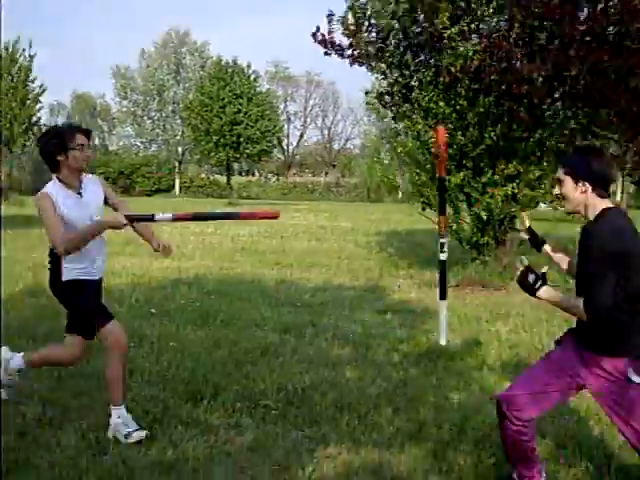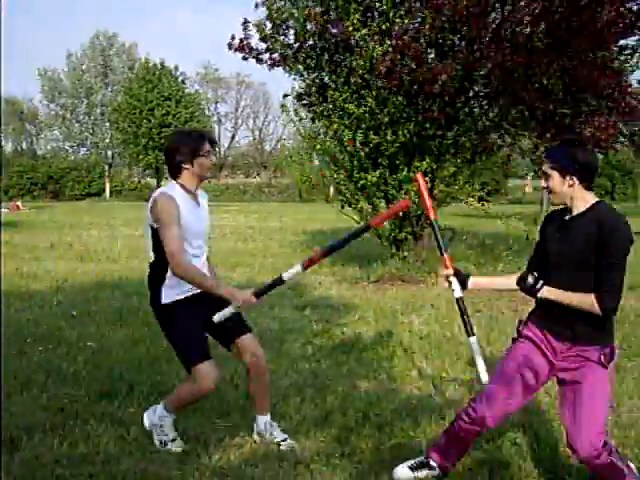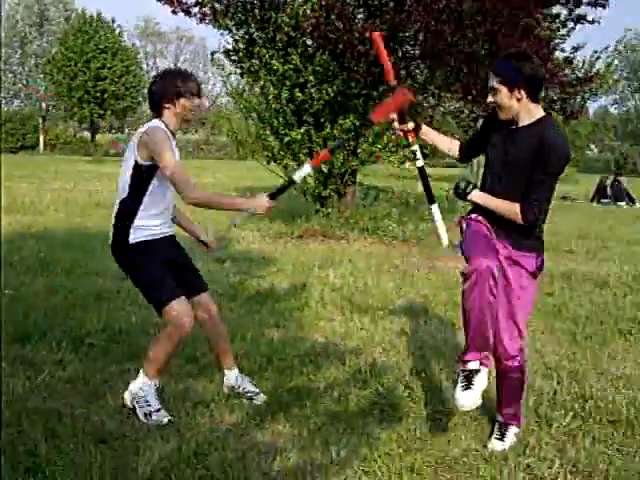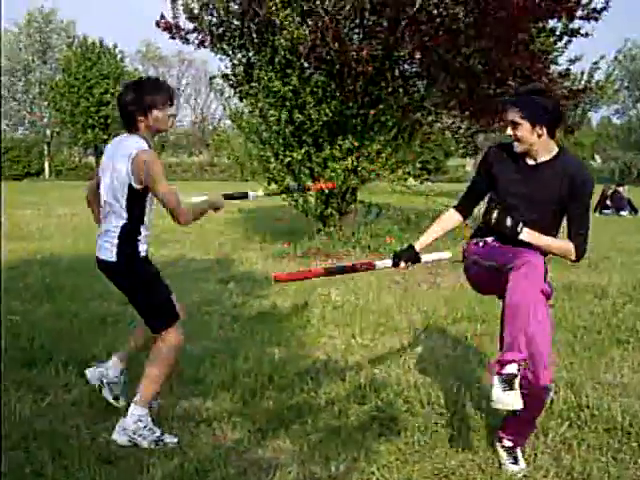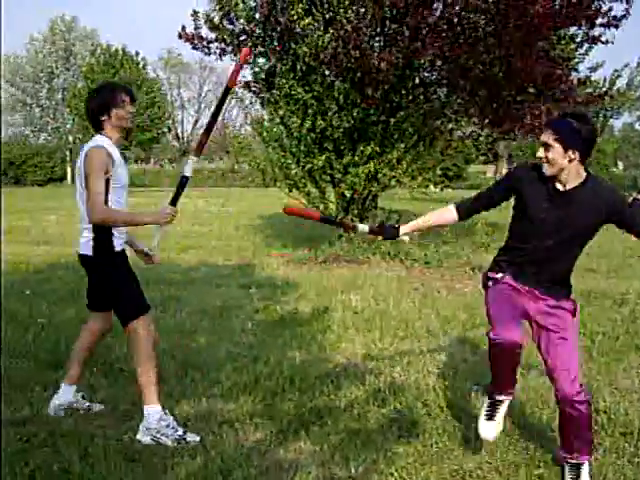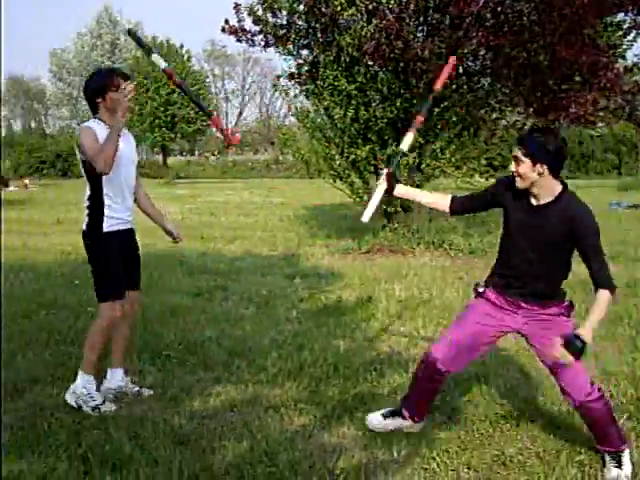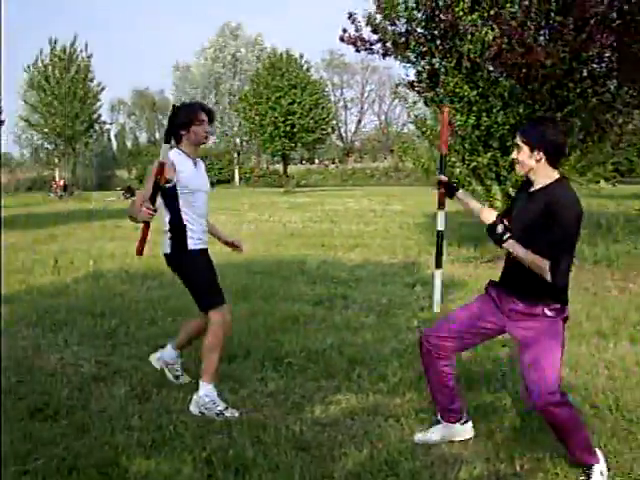
dt=0.4s
person 1, frame 1
left shoulder: (605, 232)
right shoulder: (601, 226)
left elbow: (596, 312)
left wrist: (541, 290)
right wrist: (545, 248)
right hip: (582, 347)
right knee: (510, 404)
person 1, frame 2
left shoulder: (611, 227)
right shoulder: (553, 222)
left elbow: (606, 304)
right elbow: (533, 281)
left wrist: (543, 290)
right wrist: (470, 281)
left hip: (586, 352)
right hip: (539, 336)
left knee: (588, 447)
right knee: (483, 412)
person 1, frame 3
left shoulder: (552, 142)
right shoulder: (497, 121)
left elbow: (530, 215)
right elbow: (465, 151)
left wrist: (476, 195)
right wrist: (420, 130)
left hip: (521, 249)
right hip: (481, 226)
left knee: (510, 349)
right knee: (482, 267)
left ankle: (508, 419)
right ankle: (474, 364)
person 1, frame 4
left shoulder: (574, 175)
right shoulder: (497, 156)
left elbow: (576, 250)
right elbow: (463, 207)
left wrist: (521, 231)
right wrist: (416, 247)
left hip: (532, 279)
right hip: (484, 258)
left knee: (540, 378)
right knee: (527, 261)
left ankle: (511, 439)
right ankle: (507, 366)
person 1, frame 5
left shoulder: (603, 197)
right shoulder: (525, 176)
right elbow: (466, 208)
right wrist: (405, 228)
left hip: (554, 299)
right hip: (507, 282)
left knee: (570, 389)
right knee: (507, 338)
right ankle: (499, 395)
person 1, frame 6
left shoulder: (577, 217)
right shoulder: (508, 188)
left elbow: (604, 285)
right elbow: (458, 205)
left wrist: (581, 338)
right wrist: (399, 189)
left hip: (546, 311)
right hip: (496, 299)
left knee: (582, 392)
right knee: (437, 360)
left ankle: (614, 449)
right ankle: (410, 414)
person 1, frame 7
left shoulder: (563, 203)
right shoulder: (528, 189)
left elbow: (555, 274)
right elbow: (502, 222)
left wrist: (508, 243)
right wrist: (459, 195)
left hip: (541, 313)
right hip: (500, 298)
left knee: (544, 395)
right knee: (432, 341)
right ankle: (454, 422)
person 2, frame 1
left shoulder: (97, 184)
right shoulder: (48, 196)
left elbow: (125, 213)
right elbow: (62, 247)
left wrist: (154, 239)
right wrist: (101, 224)
left hip: (93, 279)
right hip: (69, 281)
left knee: (75, 352)
right knee: (117, 339)
right ankle: (119, 418)
person 2, frame 2
left shoulder: (201, 197)
right shoulder: (165, 199)
right elbow: (178, 265)
left wrist: (220, 285)
right wrist: (228, 292)
left hip: (205, 294)
right hip: (172, 302)
left knee: (256, 356)
right knee: (207, 380)
left ankle: (264, 424)
right ankle: (161, 414)
person 2, frame 3
left shoulder: (167, 140)
right shoulder: (153, 136)
right elbow: (190, 194)
left wrist: (192, 229)
right wrist: (246, 204)
left hip: (163, 239)
right hip: (134, 245)
left knee: (208, 310)
right knee: (181, 321)
left ankle: (232, 376)
right ankle: (142, 389)
person 2, frame 4
left shoulder: (114, 146)
right shoulder: (144, 156)
left elbow: (92, 193)
right elbow: (182, 216)
right wrist: (210, 202)
left hip: (111, 252)
right hip: (127, 257)
left knee: (169, 310)
right knee: (172, 336)
left ankle: (112, 370)
right ankle: (134, 423)
person 2, frame 5
left shoulder: (107, 151)
right shoulder: (99, 152)
right elbow: (97, 213)
left wrist: (134, 245)
right wrist: (148, 217)
left hip: (100, 251)
right hip: (104, 254)
left knee: (98, 323)
right knee: (143, 330)
left ankle: (66, 395)
right ankle: (155, 421)
person 2, frame 6
left shoulder: (127, 136)
right shoulder: (88, 132)
right elbow: (103, 165)
left wrist: (164, 223)
right wrist: (119, 117)
left hip: (125, 230)
right hip: (102, 233)
left knee: (130, 306)
right knee: (111, 312)
left ankle: (116, 379)
right ankle: (82, 387)
person 2, frame 7
left shoulder: (199, 164)
right shoulder: (169, 163)
right elbow: (134, 208)
left wrist: (223, 237)
right wrist: (142, 212)
left hip: (197, 249)
right hip: (184, 252)
left knee: (210, 315)
right knee: (221, 319)
left ankle: (167, 355)
right ankle: (205, 396)
